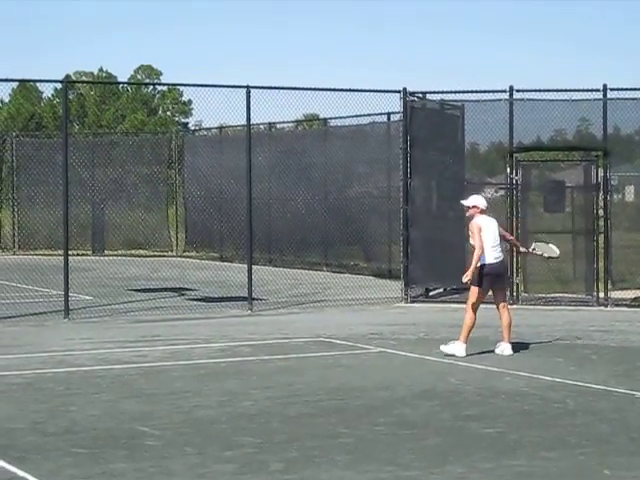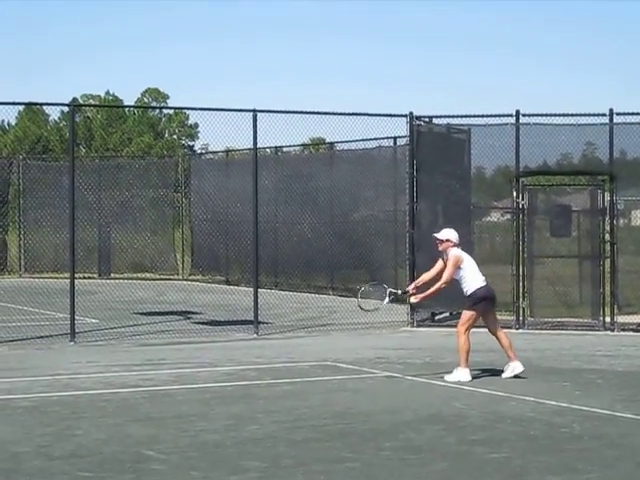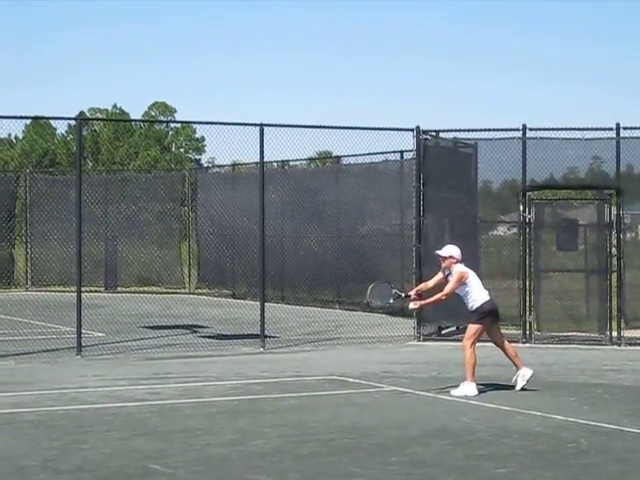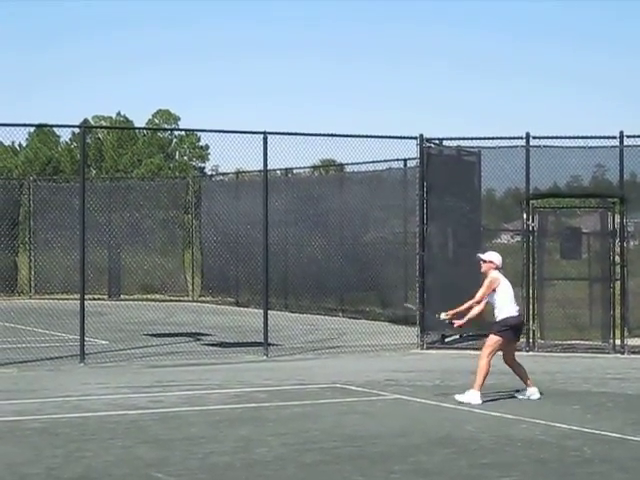
dt=0.5s
person 1, frame 1
left shoulder: (475, 223)
right shoulder: (492, 221)
left elbow: (479, 249)
right elbow: (507, 236)
left wrist: (471, 270)
right wrist: (519, 247)
left hip: (487, 268)
right hip: (500, 265)
left knee: (471, 307)
right knee: (502, 306)
left ankle: (460, 345)
right ankle: (506, 345)
person 1, frame 2
left shoulder: (455, 256)
right shoulder: (446, 256)
left elbow: (444, 282)
right elbow: (431, 273)
left wrist: (423, 296)
right wrist: (414, 285)
left hip: (478, 294)
right hip: (484, 293)
left knee: (462, 330)
right knee: (495, 329)
left ankle: (463, 371)
right ankle: (514, 363)
person 1, frame 3
left shoulder: (460, 272)
right shoulder: (447, 272)
left elbow: (444, 295)
right elbow: (429, 284)
left wrist: (421, 304)
right wrist: (415, 291)
left hip: (483, 309)
right hip: (485, 308)
left knee: (467, 344)
right knee: (500, 342)
left ankle: (469, 385)
right ankle: (522, 370)
person 1, frame 4
left shoulder: (493, 278)
right shoulder: (491, 279)
left elbow: (476, 301)
right elbow: (480, 305)
left wrist: (453, 312)
right wrist: (464, 320)
left hip: (507, 322)
right hip: (512, 322)
left knee: (485, 355)
right knee: (509, 359)
left ankle: (475, 393)
right ankle: (531, 389)
